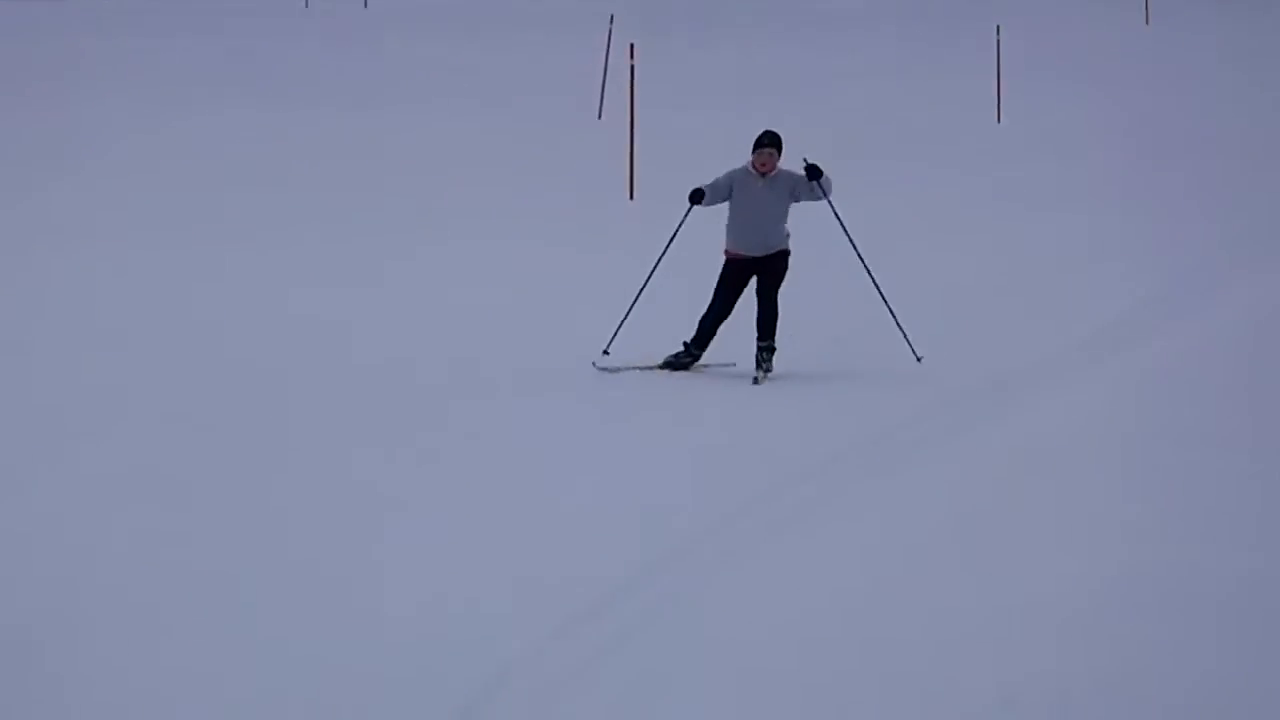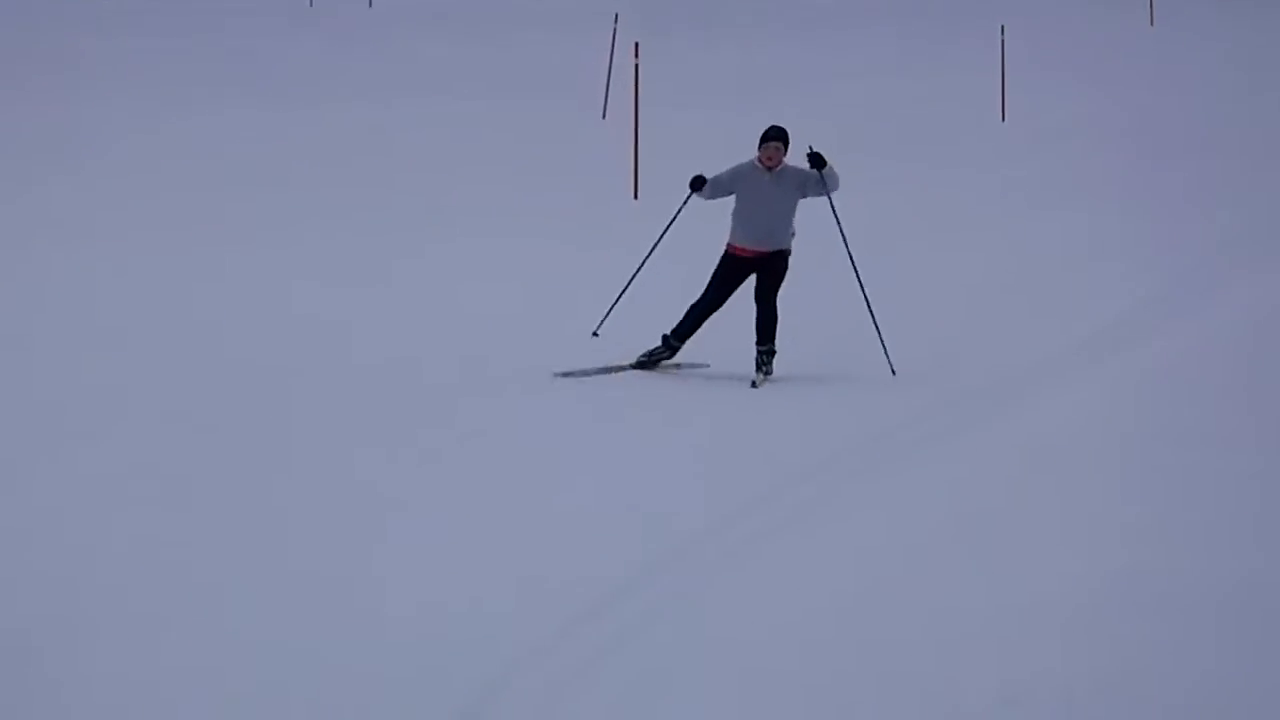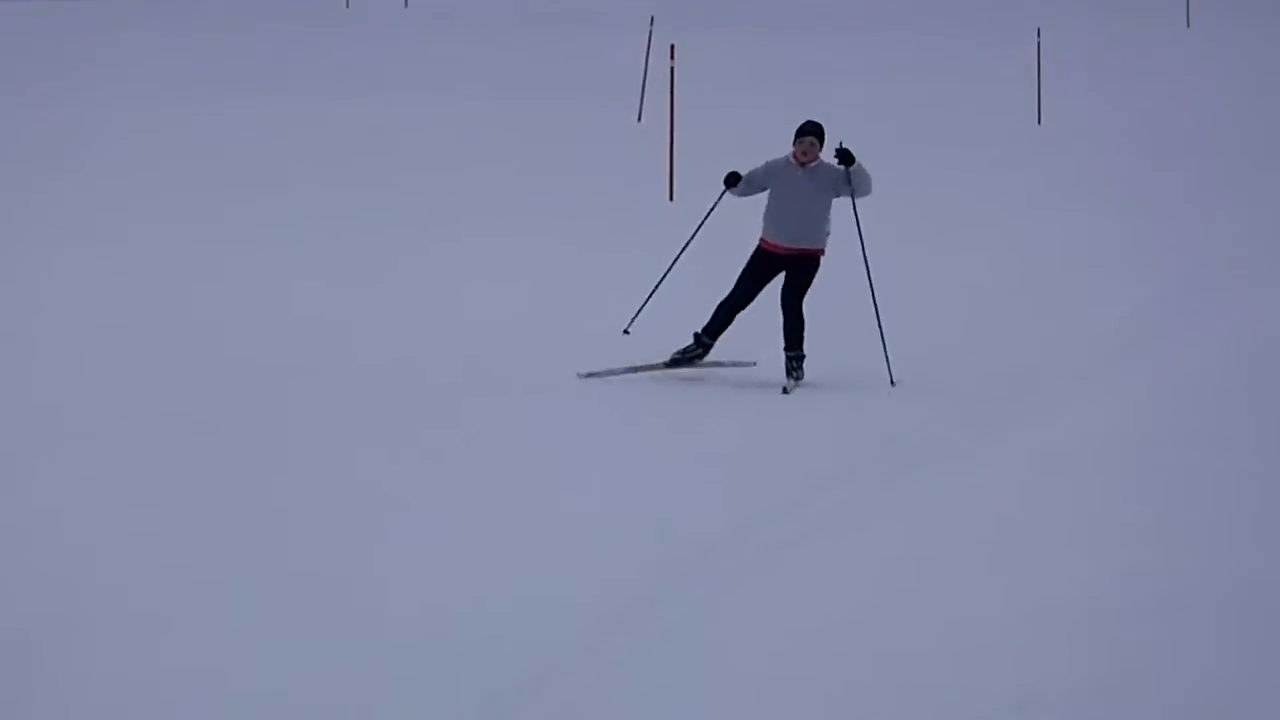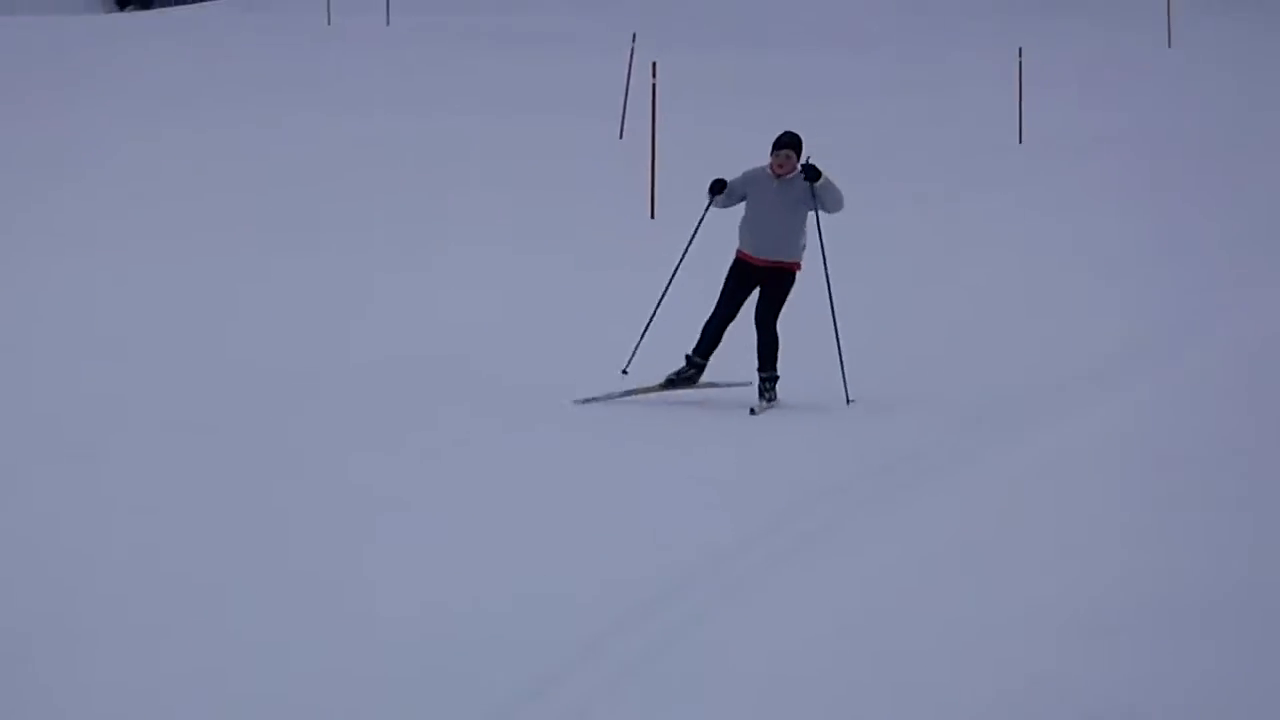
dt=0.1s
person 1, frame 1
left shoulder: (789, 181)
right shoulder: (738, 177)
left elbow: (823, 191)
right elbow: (713, 193)
left wrist: (817, 177)
right wrist: (700, 194)
left hip: (775, 254)
right hip: (738, 255)
left knee: (766, 296)
right knee: (719, 307)
left ankle: (765, 352)
right ankle: (691, 351)
person 1, frame 2
left shoulder: (795, 177)
right shoulder: (741, 172)
left elbow: (829, 185)
right elbow: (714, 188)
left wrist: (822, 167)
right wrist: (700, 184)
left hip: (775, 254)
right hip: (739, 251)
left knee: (765, 298)
right knee: (709, 301)
left ankle: (765, 355)
right ankle: (671, 345)
person 1, frame 3
left shoulder: (829, 174)
right shoulder: (776, 167)
left elbow: (863, 189)
right elbow: (745, 187)
left wrist: (851, 165)
right wrist: (733, 181)
left hip: (807, 253)
right hip: (770, 249)
left knee: (791, 302)
right knee: (738, 298)
left ankle: (793, 360)
right ankle: (703, 344)
person 1, frame 4
left shoulder: (805, 186)
right shoulder: (754, 177)
left elbow: (834, 205)
right elbow: (724, 199)
left wrist: (819, 179)
right wrist: (717, 190)
left hip: (784, 267)
right hip: (747, 261)
left knee: (765, 320)
right knee: (722, 314)
left ankle: (768, 379)
right ankle: (694, 366)
